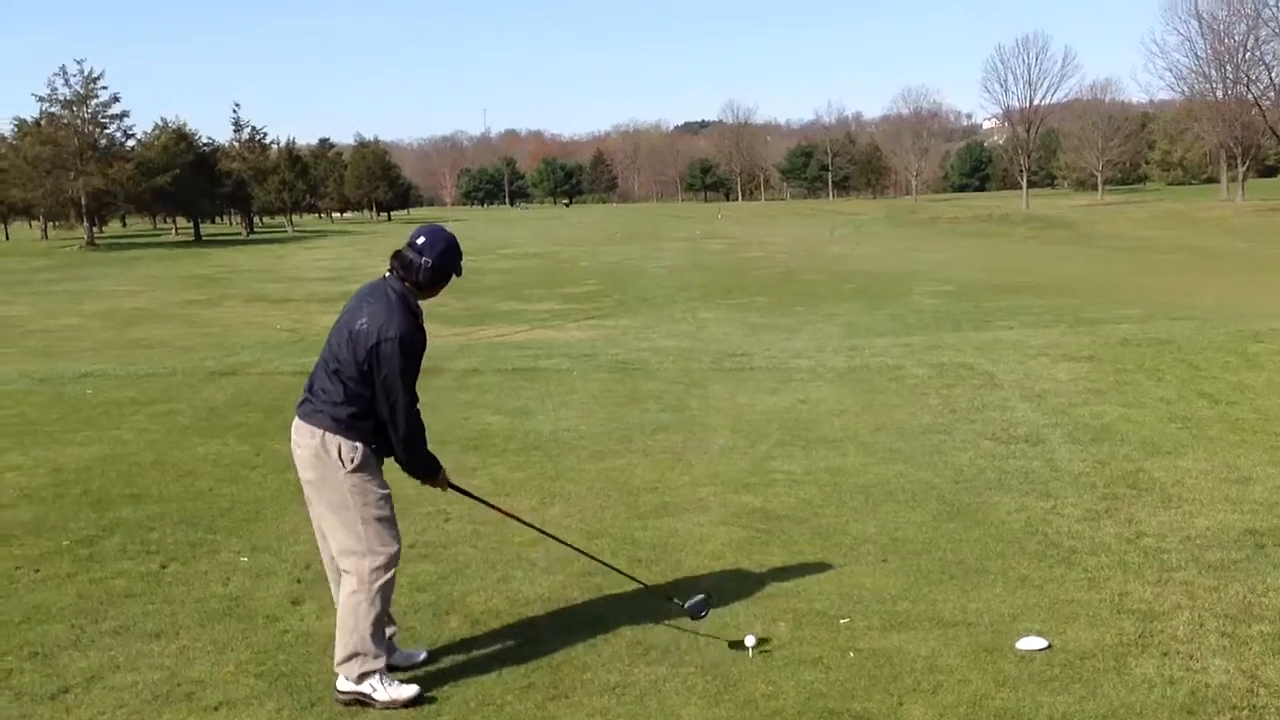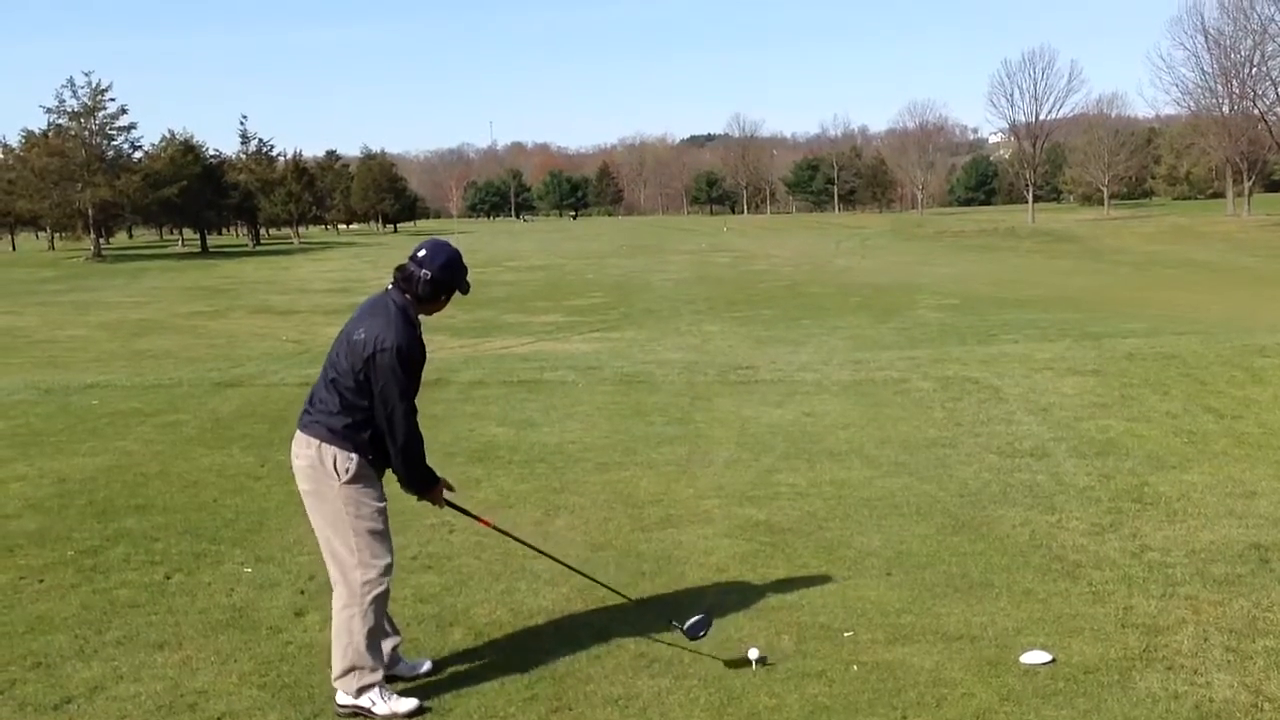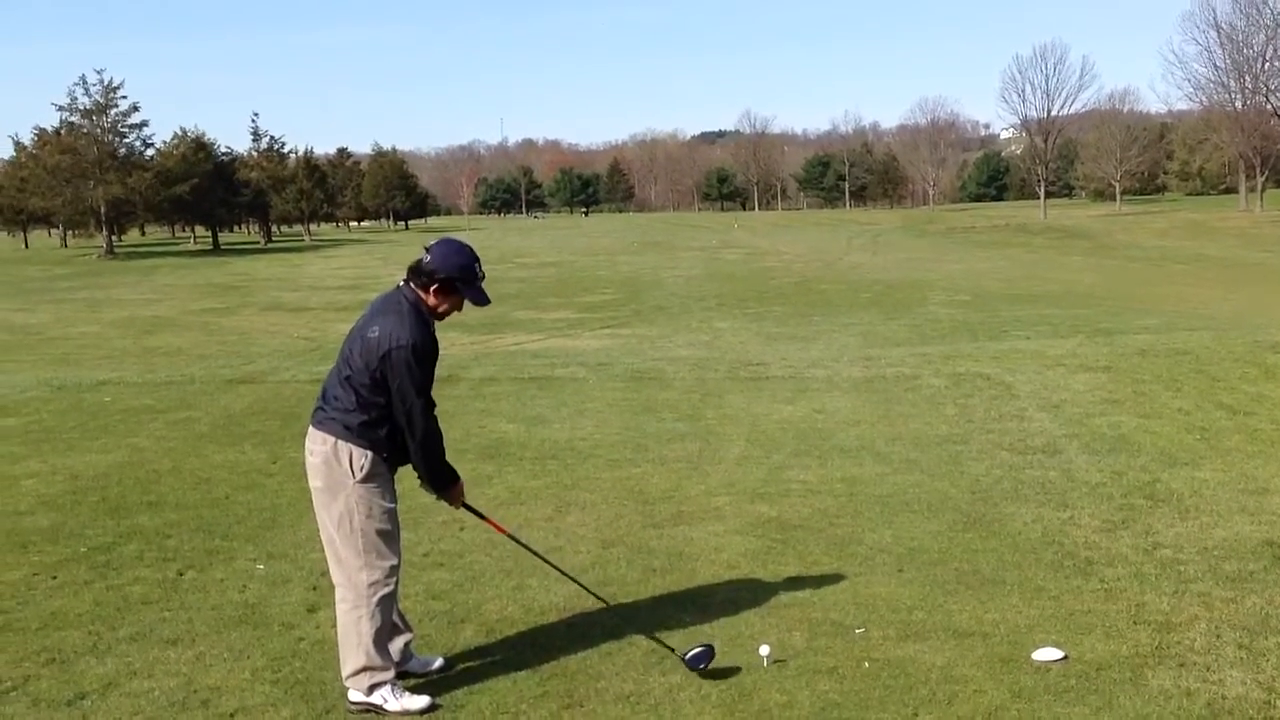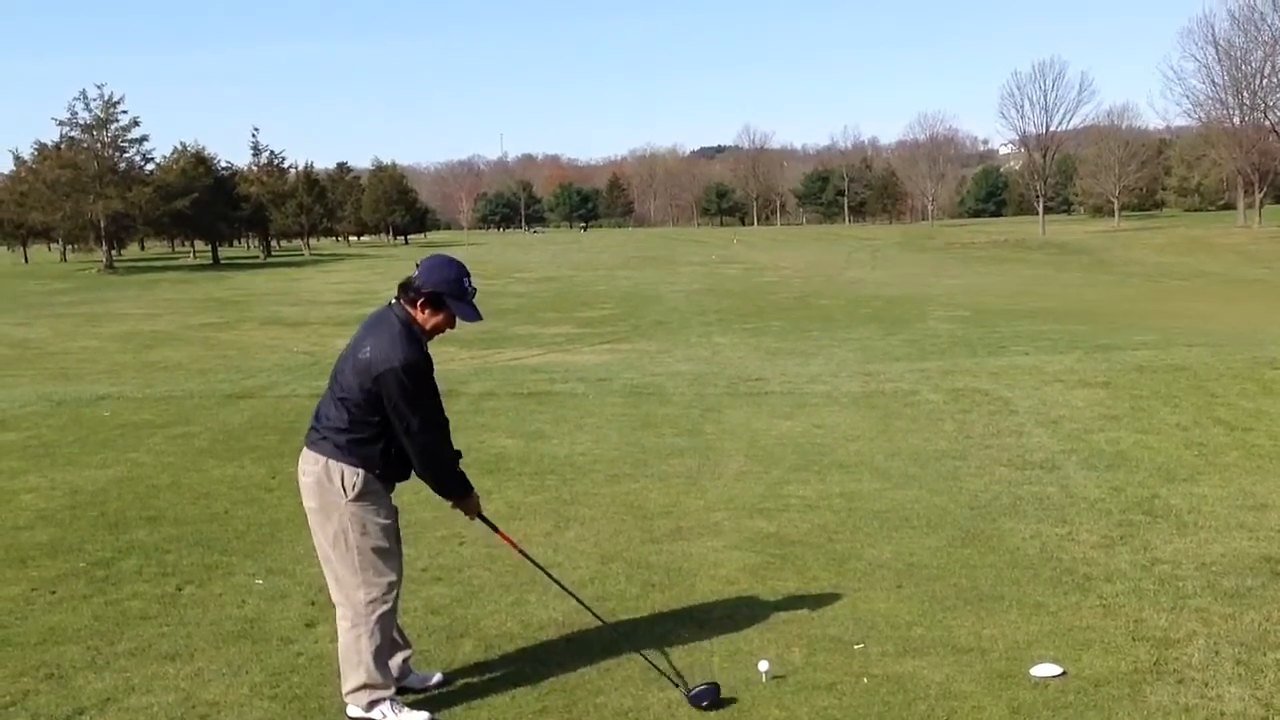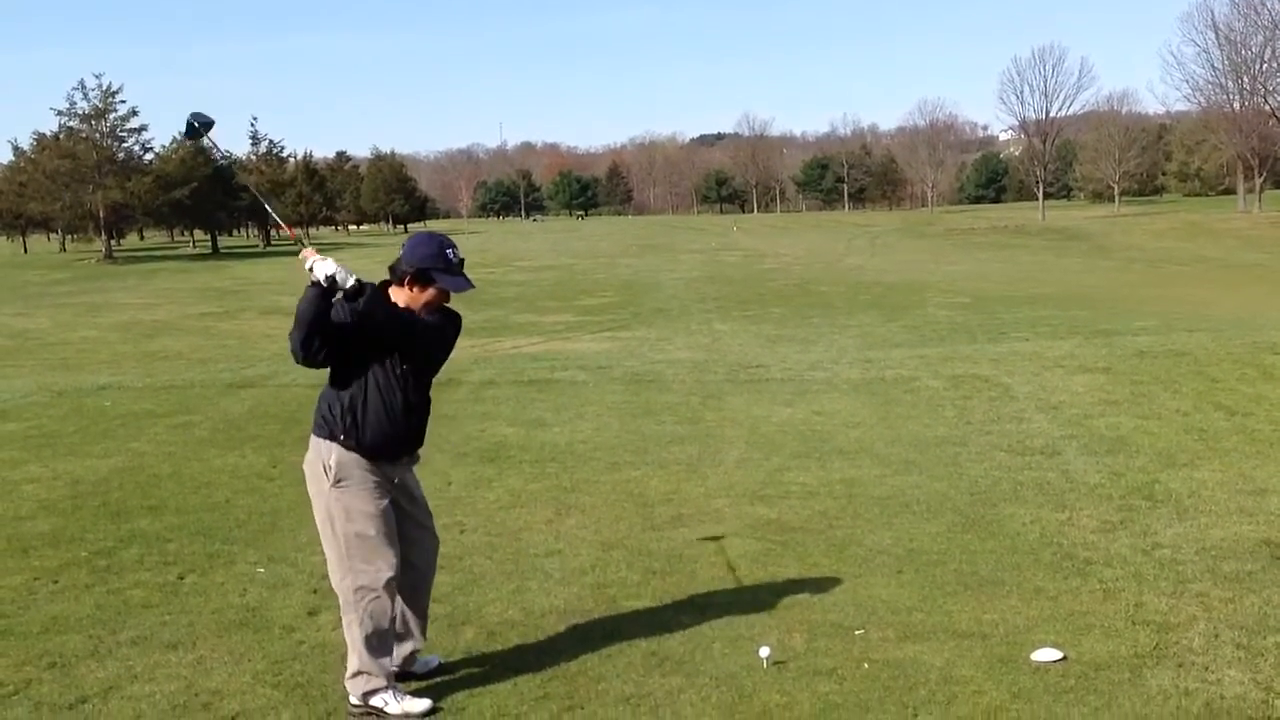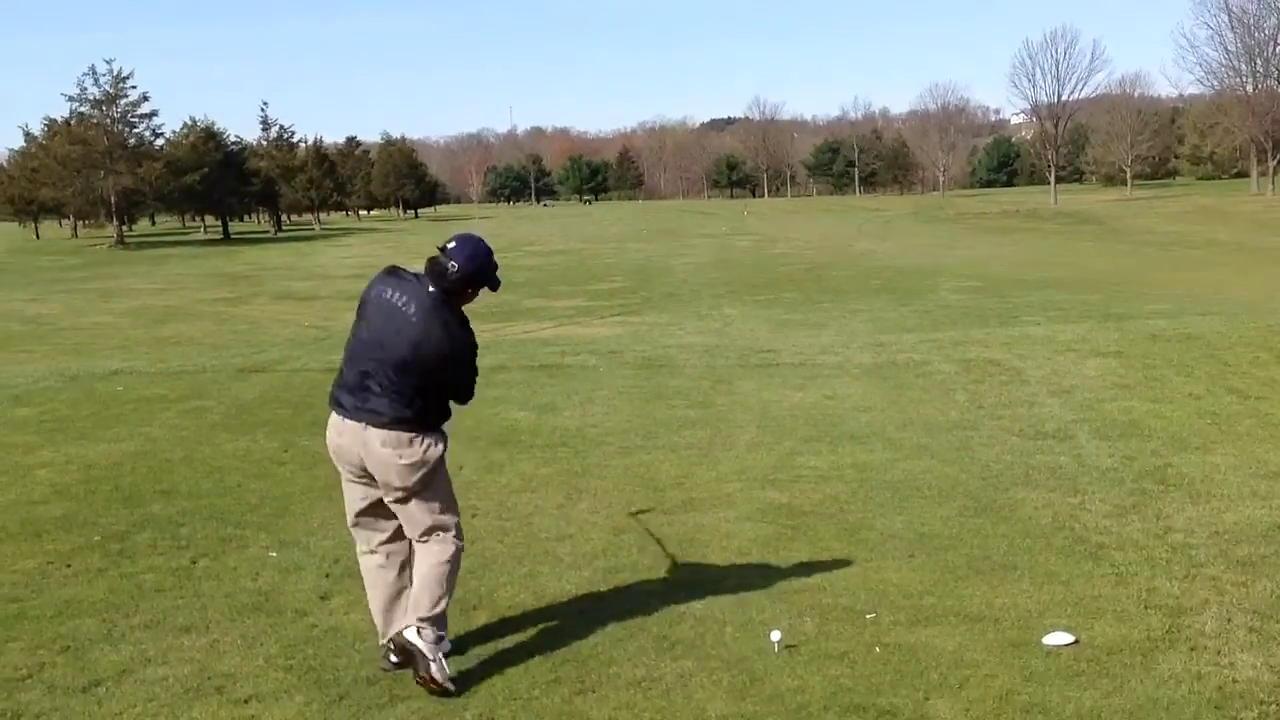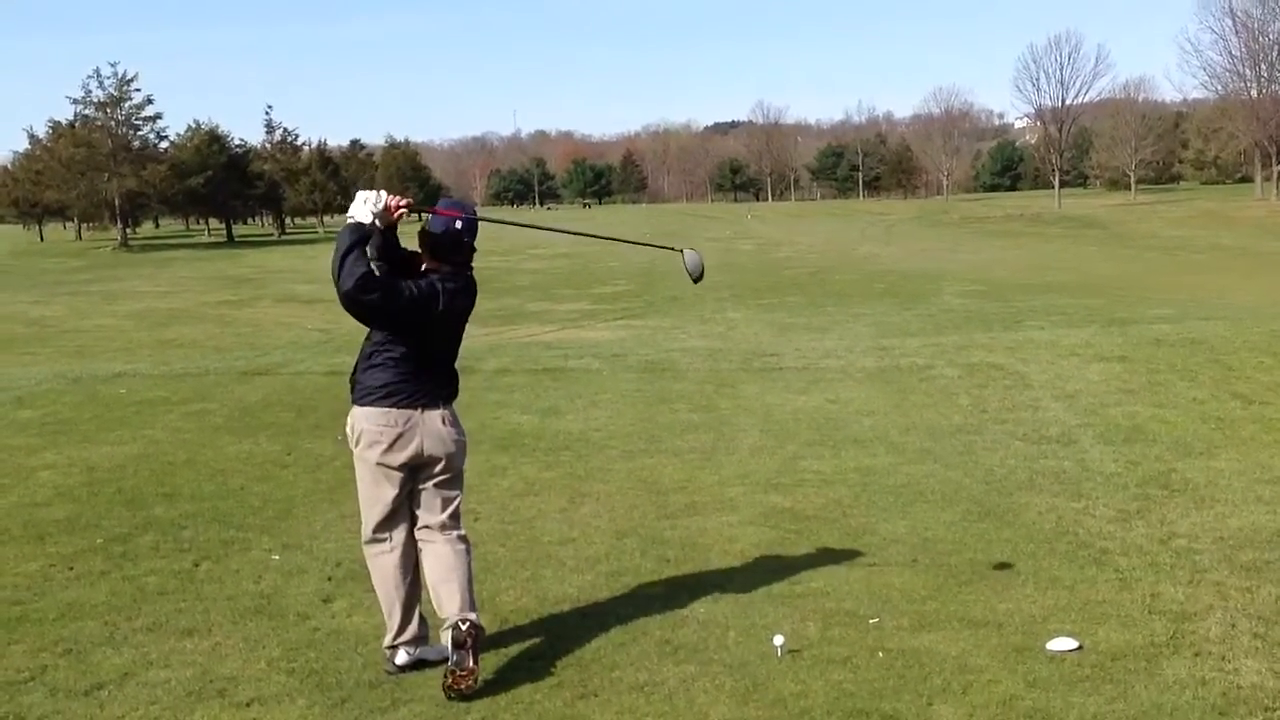
dt=0.7s
person 1, frame 1
left shoulder: (376, 294)
right shoulder: (396, 326)
right elbow: (397, 407)
left wrist: (416, 461)
right wrist: (425, 466)
left hip: (323, 430)
right hip: (339, 443)
left knee: (359, 552)
right knee: (374, 554)
left ankle: (377, 645)
right ankle: (358, 672)
person 1, frame 2
left shoulder: (384, 308)
right shoulder: (394, 338)
right elbow: (397, 420)
left wrist: (417, 474)
right wrist: (421, 481)
left hip: (336, 446)
right hip: (335, 455)
left knee: (368, 562)
right knee: (365, 568)
left ankle: (381, 656)
person 1, frame 3
left shoulder: (396, 303)
right shoulder: (405, 336)
right elbow: (415, 418)
left wrist: (434, 473)
right wrist: (443, 480)
left hip: (350, 445)
right hip: (349, 454)
left knee: (380, 561)
right knee: (367, 568)
left ankle: (393, 652)
right ankle: (369, 683)
person 1, frame 4
left shoulder: (392, 323)
right shoulder: (398, 356)
left elbow: (428, 415)
right elbow: (419, 436)
left wrist: (451, 476)
right wrist: (458, 489)
left hip: (355, 467)
right hip: (342, 474)
left knee: (382, 577)
right knee: (367, 586)
left ankle: (391, 668)
person 1, frame 5
left shoulder: (442, 324)
right shoulder: (352, 309)
left elbow: (398, 328)
right elbow: (307, 351)
left wrist: (349, 285)
right wrist: (320, 286)
left hip: (397, 461)
right hip: (344, 460)
left knee: (418, 555)
right knee: (370, 574)
left ankle: (399, 654)
person 1, frame 6
left shoulder: (388, 283)
right shoulder: (452, 335)
right elbow: (460, 389)
right wrist: (445, 385)
left hip: (345, 428)
right hip: (400, 441)
left knee: (379, 539)
right knee: (438, 535)
left ankle: (399, 640)
right ankle: (422, 632)
person 1, frame 7
left shoulder: (420, 295)
right shoulder: (459, 287)
left elbow: (357, 289)
right elbow: (393, 266)
left wrist: (360, 222)
right wrist: (383, 229)
left hip: (381, 423)
right hip: (437, 422)
left knee: (388, 535)
right knee: (441, 529)
left ankle: (404, 644)
right ankle: (459, 624)
